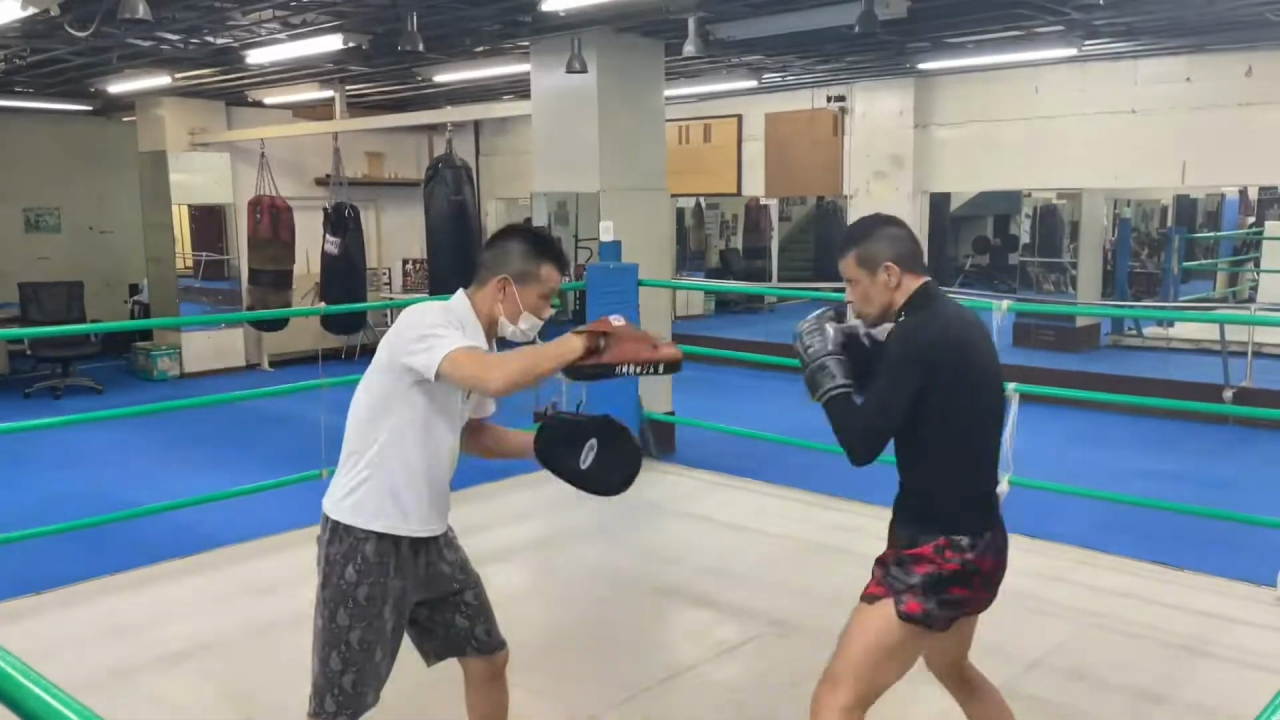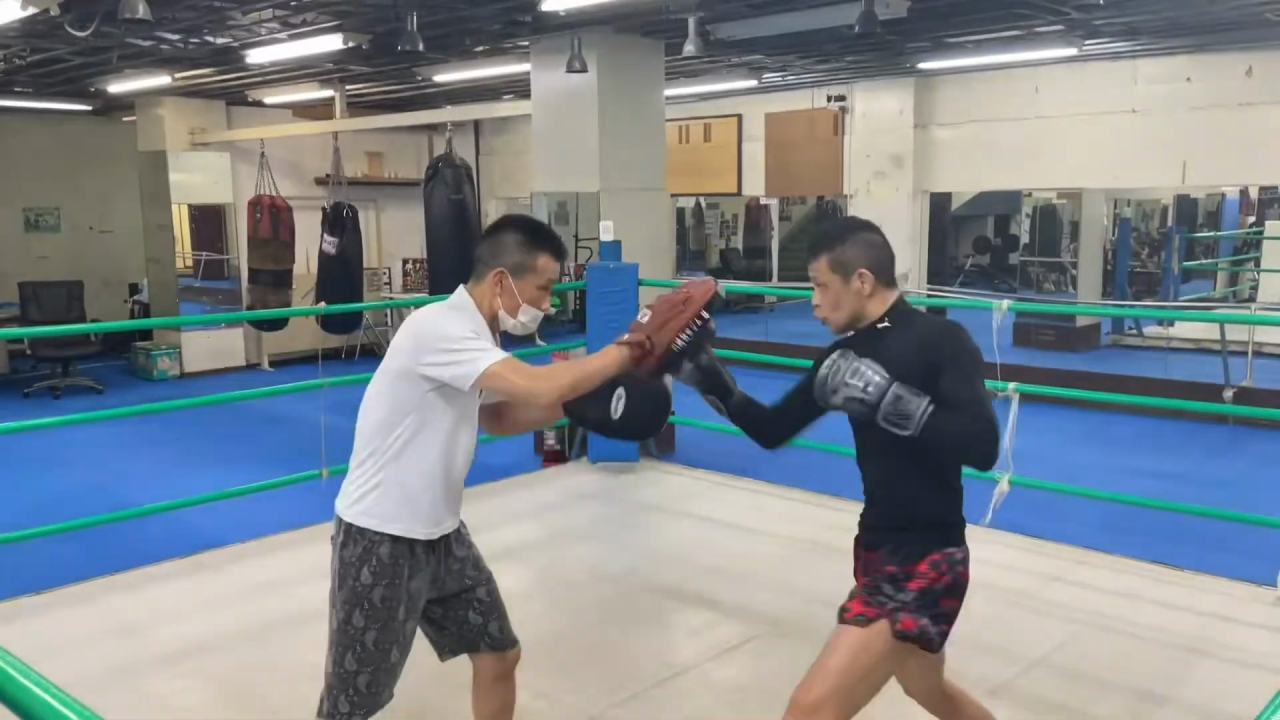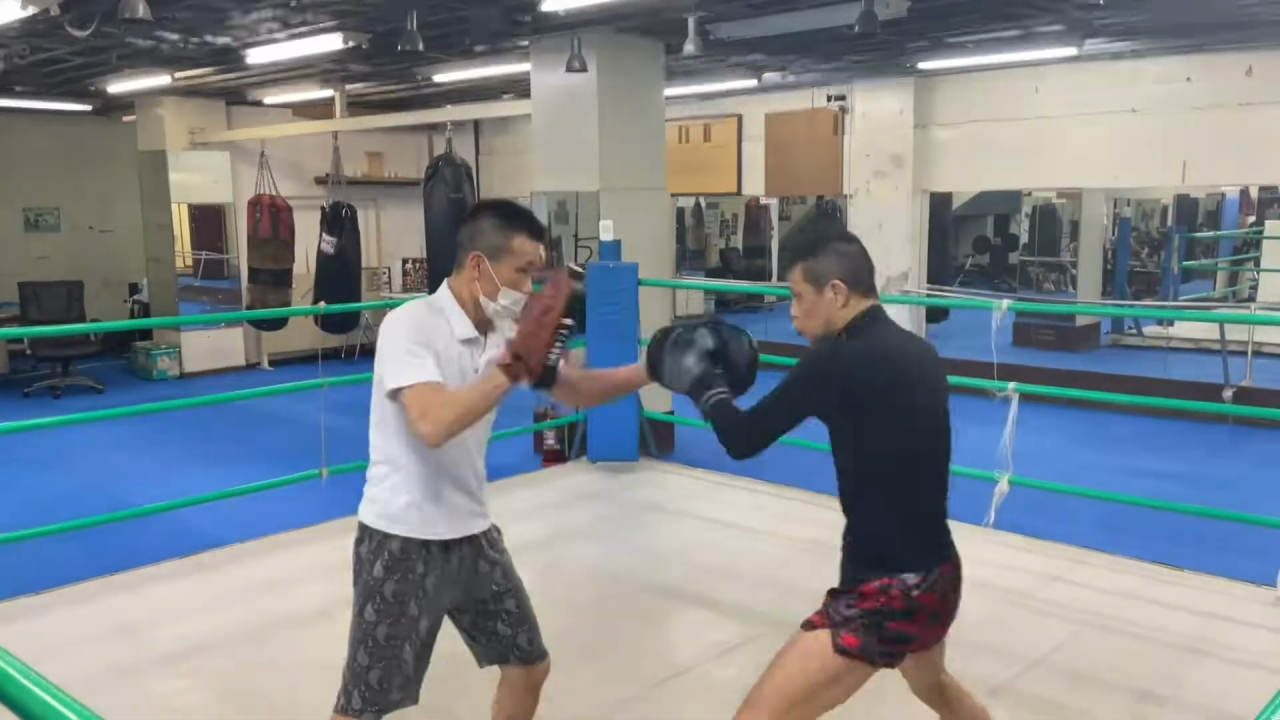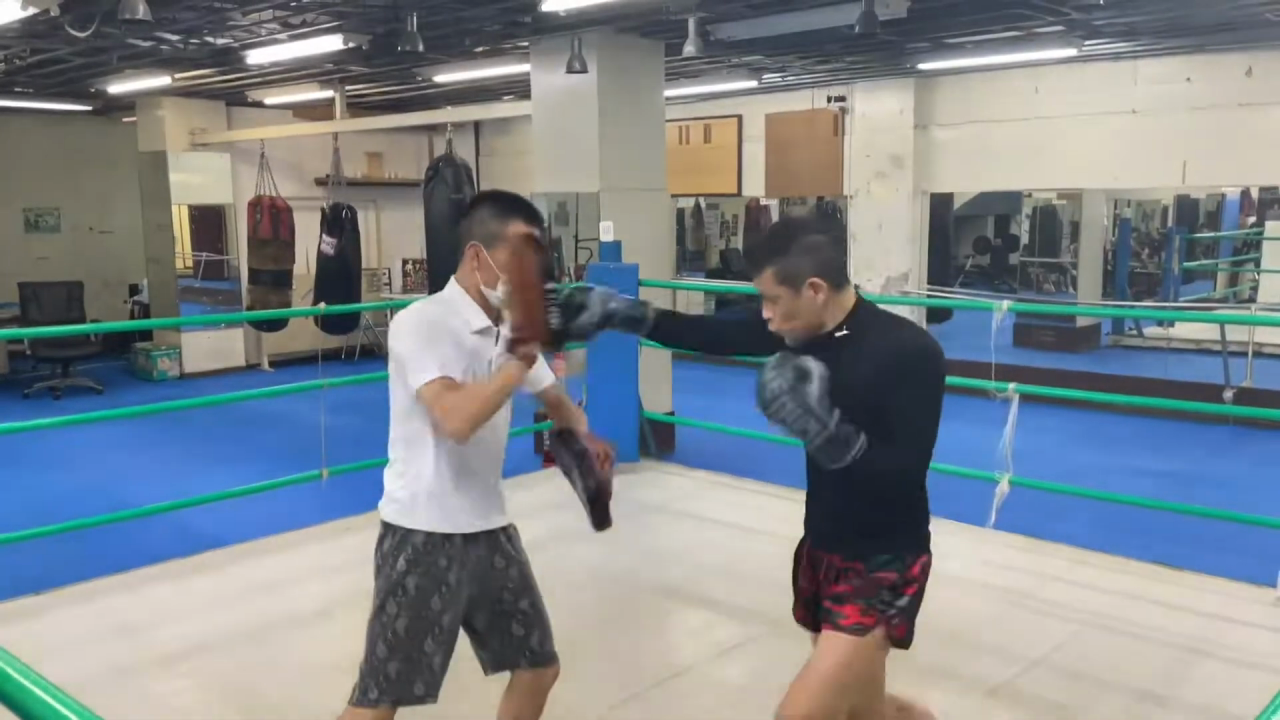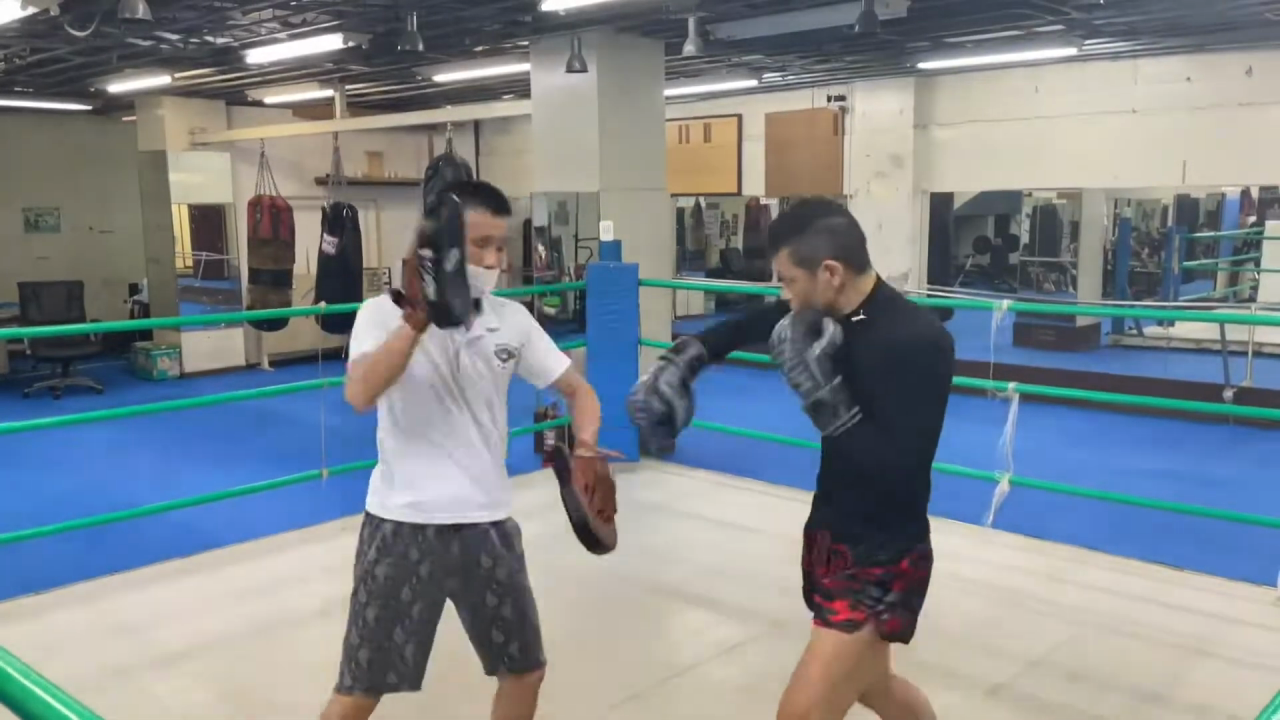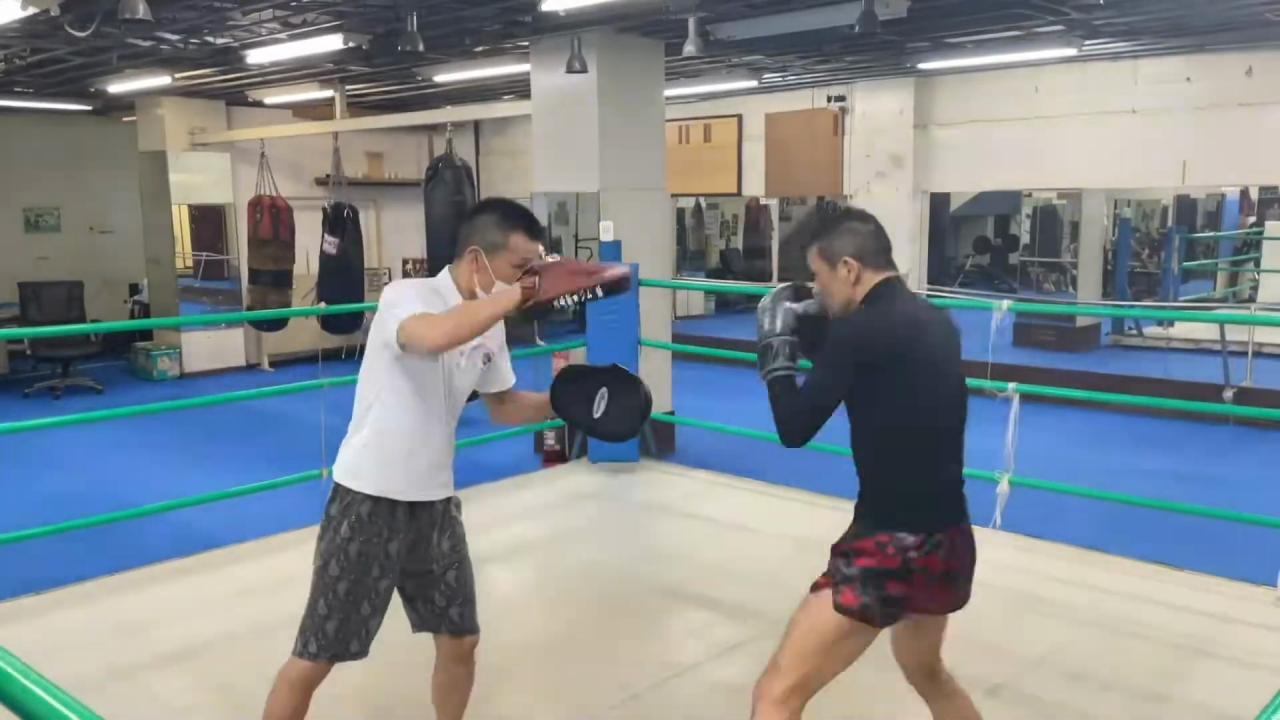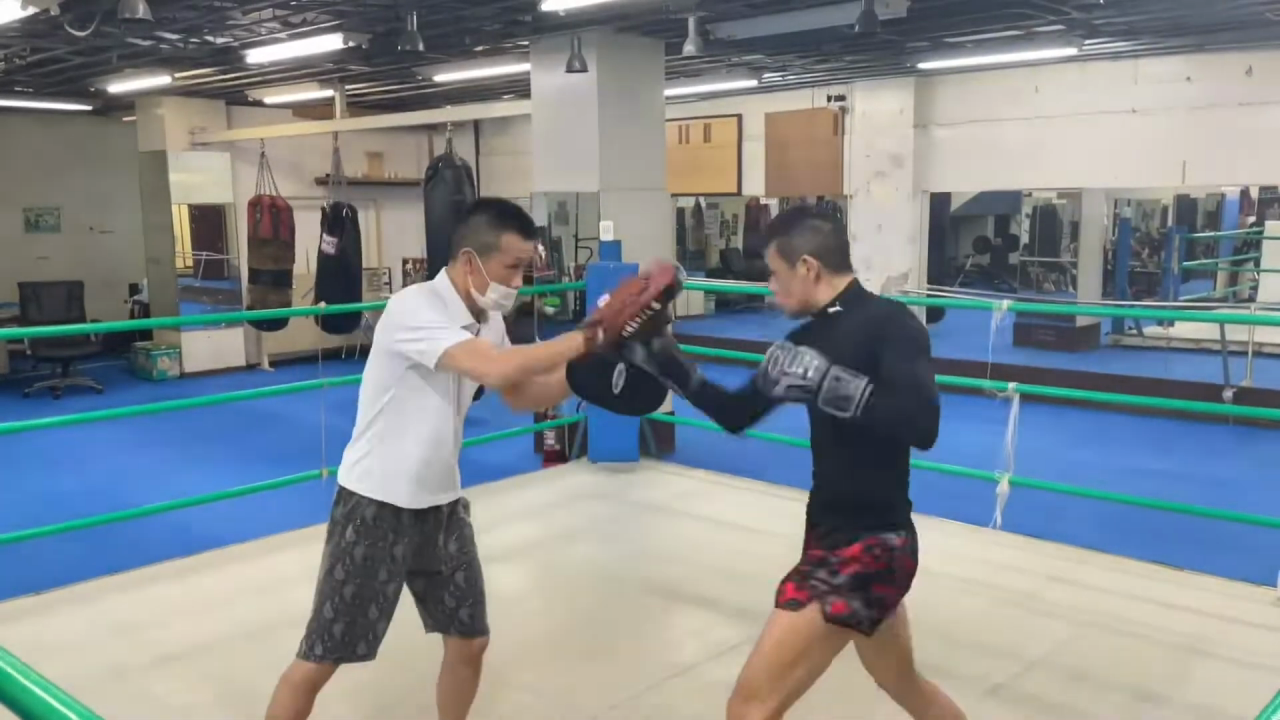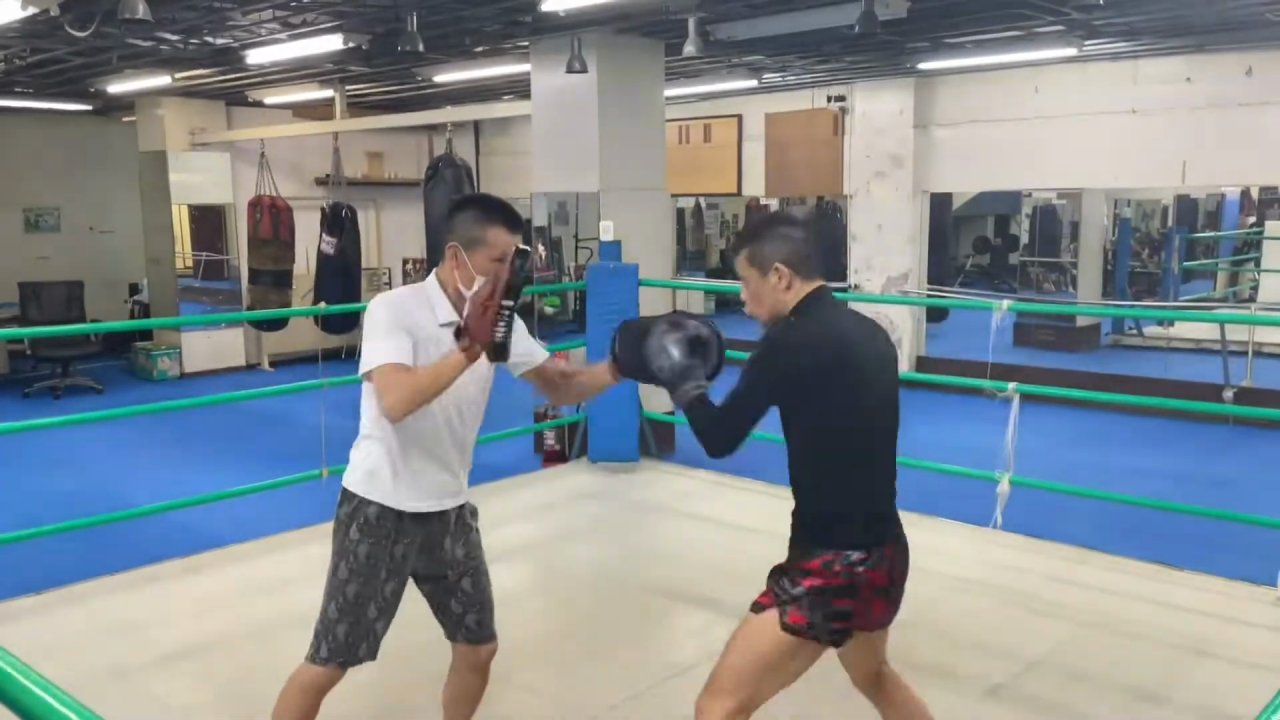
dt=0.2s
person 1, frame 1
left shoulder: (481, 344)
right shoulder: (425, 323)
right elbow: (495, 378)
right wrist: (583, 342)
left hip: (426, 532)
right hip: (364, 536)
left knee: (488, 659)
person 1, frame 2
left shoulder: (482, 336)
right shoulder: (437, 327)
left elbow: (497, 416)
right elbow: (540, 390)
left wrist: (577, 407)
right wrist: (633, 347)
left hip: (439, 532)
right hip: (379, 537)
left knee: (499, 656)
person 1, frame 3
left shoulder: (502, 331)
right shoulder: (409, 325)
left elbow: (575, 391)
right elbow: (434, 425)
left wrist: (650, 371)
right wrist: (511, 366)
left hip: (470, 533)
right hip: (403, 541)
left knee: (528, 666)
person 1, frame 4
left shoulder: (511, 327)
right shoulder: (419, 324)
left elbow: (556, 401)
right elbow: (457, 421)
left wrist: (584, 438)
right wrist: (525, 354)
left hip: (491, 530)
right hip: (422, 536)
left knee: (539, 669)
person 1, frame 5
left shoulder: (512, 319)
right shoulder: (384, 312)
left elbow: (578, 389)
right elbow: (360, 394)
left wrist: (585, 448)
right wrist: (418, 317)
left hip: (485, 526)
right hip: (404, 527)
left knee: (524, 671)
person 1, frame 6
left shoulder: (484, 324)
right shoulder: (409, 297)
left elbow: (503, 407)
right elbow: (432, 338)
right wrist: (525, 293)
left hip: (433, 502)
right hip: (368, 501)
left knee: (460, 640)
right knee: (315, 659)
person 1, frame 7
left shoulder: (488, 320)
right shoulder: (415, 308)
left elbow: (521, 394)
right elbow: (495, 369)
right wrist: (591, 335)
left hip: (439, 504)
right hip: (376, 506)
left knee: (469, 642)
right knee: (320, 661)
person 1, frame 8
left shoulder: (496, 320)
right shoulder: (393, 309)
left elbow: (559, 386)
right elbow: (396, 403)
left wrist: (620, 368)
right wrist: (469, 349)
left hip: (447, 511)
right hip: (380, 509)
left knee: (478, 648)
right knee: (327, 664)
person 2, frame 1
left shoulder: (919, 334)
right shoulder: (954, 323)
left elbow: (862, 445)
left wrist: (825, 366)
right wrist: (867, 356)
left hip: (937, 549)
right hip: (973, 541)
right knee: (953, 669)
person 2, frame 2
left shoulder: (939, 340)
right shoulder: (855, 351)
left elbow: (981, 447)
right elbow: (772, 431)
left wrist: (888, 398)
right wrist: (707, 376)
left hip: (924, 564)
right hip: (887, 550)
person 2, frame 3
left shoulder: (840, 362)
right shoulder: (908, 352)
left elbow: (742, 441)
left wrist: (702, 383)
left hip: (887, 583)
right hip: (931, 571)
person 2, frame 4
left shoulder: (911, 353)
right shoulder: (815, 335)
left elbow: (900, 481)
right elbow: (693, 329)
left wrist: (821, 427)
right wrist: (618, 311)
left hip: (887, 569)
right hip: (828, 555)
person 2, frame 5
left shoulder: (922, 341)
right shoulder: (833, 314)
left elbow: (893, 471)
right elbow: (749, 326)
left wrist: (817, 388)
right wrist: (677, 365)
left hip: (883, 559)
right hip: (832, 536)
person 2, frame 6
left shoulder: (862, 330)
right shoulder: (928, 323)
left elbow: (794, 430)
left wrist: (777, 345)
left hip: (892, 544)
right knee: (925, 672)
person 2, frame 7
left shoulder: (890, 323)
right shoulder: (817, 336)
left elbow: (921, 426)
right elbow: (738, 416)
left wrist: (825, 380)
right wrist: (665, 362)
left hip: (866, 546)
right hip: (871, 539)
person 2, frame 8
left shoulder: (794, 343)
right shoulder: (865, 333)
left elbow: (718, 440)
left wrist: (684, 377)
left hip: (832, 561)
right hip: (879, 548)
right knee: (874, 677)
